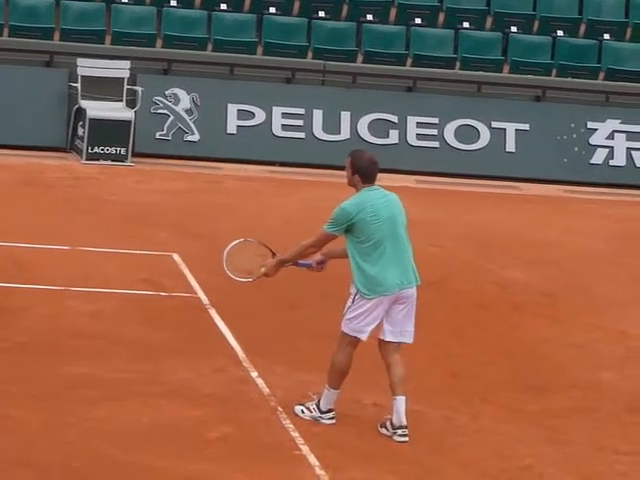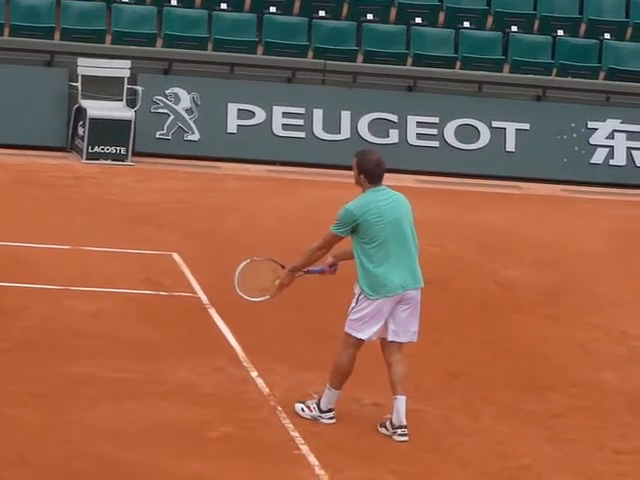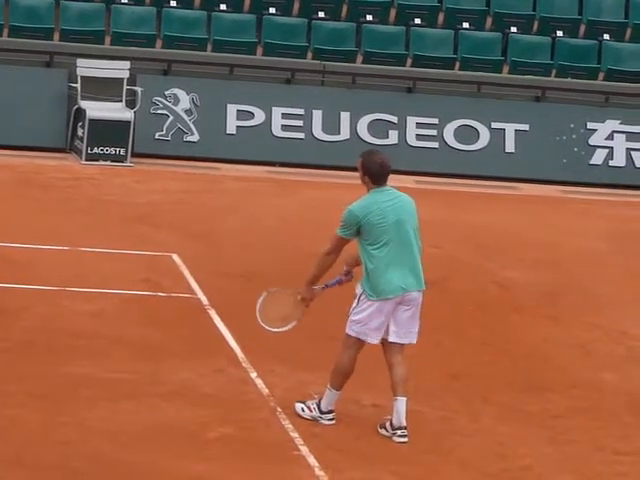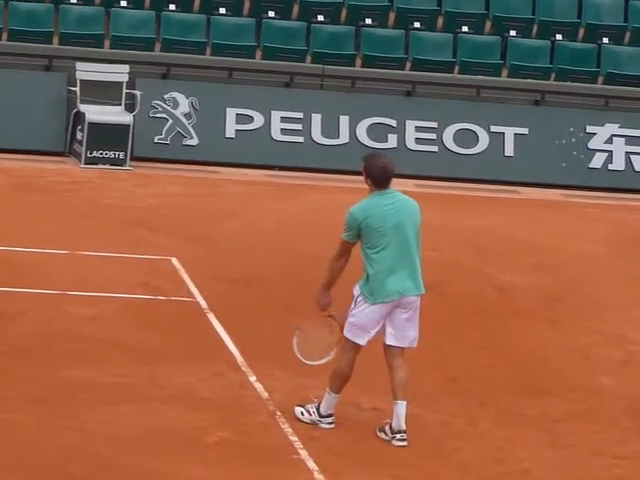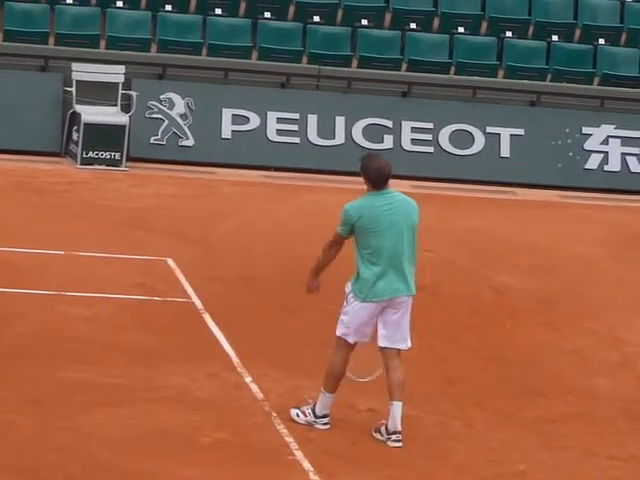
dt=0.4s
person 1, frame 1
left shoulder: (350, 208)
right shoulder: (393, 199)
left elbow: (314, 245)
left wrist: (279, 262)
right wrist: (329, 255)
left hip: (373, 288)
right hip: (406, 285)
left knee: (346, 344)
right knee: (391, 351)
left ankle: (325, 408)
right ankle: (399, 422)
person 1, frame 2
left shoulder: (355, 209)
right shoulder: (401, 200)
left elbow: (321, 247)
left wrist: (291, 271)
right wrist: (340, 257)
left hip: (378, 289)
right hip: (410, 285)
left knee: (350, 345)
right knee: (393, 350)
left ankle: (325, 407)
right ankle: (399, 422)
person 1, frame 3
left shoulder: (358, 210)
right shoulder: (408, 202)
left elbow: (331, 253)
left wrist: (309, 284)
right wrist: (353, 263)
left hip: (380, 290)
right hip: (412, 287)
left knee: (351, 346)
right knee: (395, 352)
left ankle: (325, 408)
right ankle: (399, 422)
person 1, frame 4
left shoulder: (359, 212)
right shoulder: (412, 205)
left elbow: (341, 257)
left wrist: (325, 290)
left hip: (377, 292)
right hip: (410, 290)
left knee: (348, 349)
right knee: (396, 355)
left ankle: (324, 412)
right ankle: (398, 426)
person 1, frame 5
left shoulder: (355, 209)
right shoulder: (411, 206)
left elbow: (333, 247)
left wrist: (314, 274)
left hip: (368, 291)
right hip: (402, 291)
left knee: (342, 347)
right knee: (393, 356)
left ankle: (320, 412)
right ankle: (394, 427)
